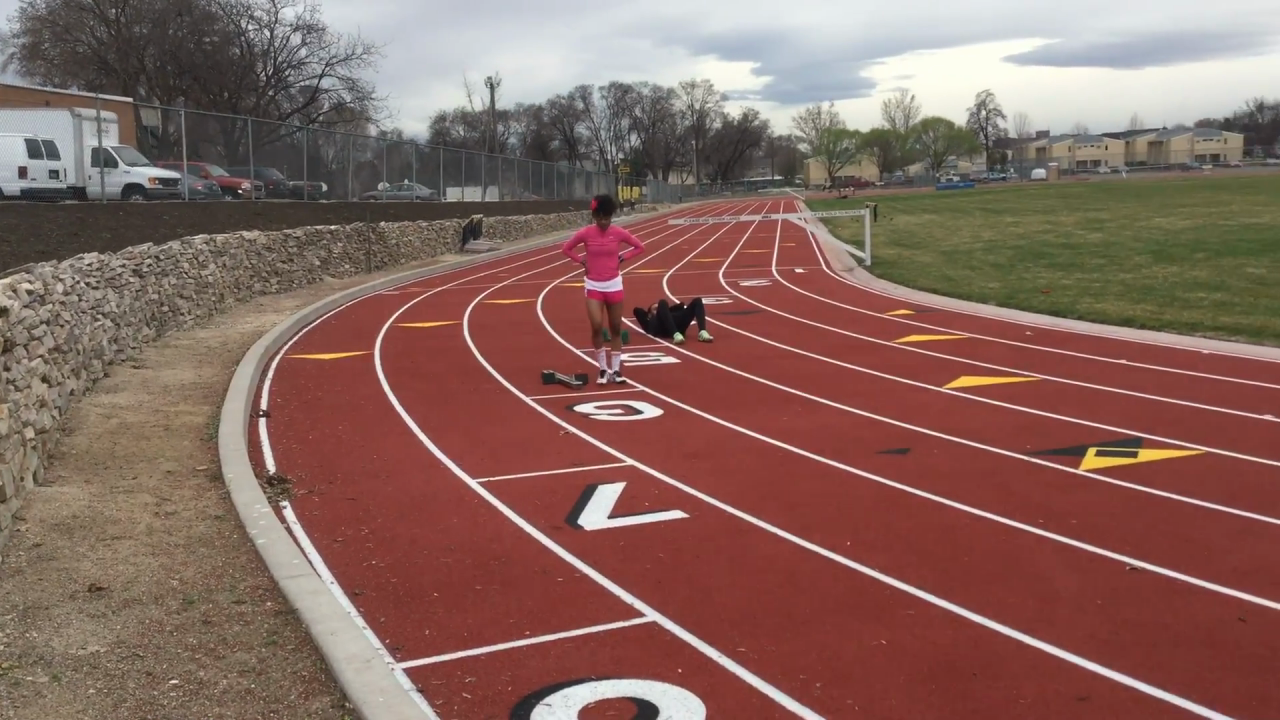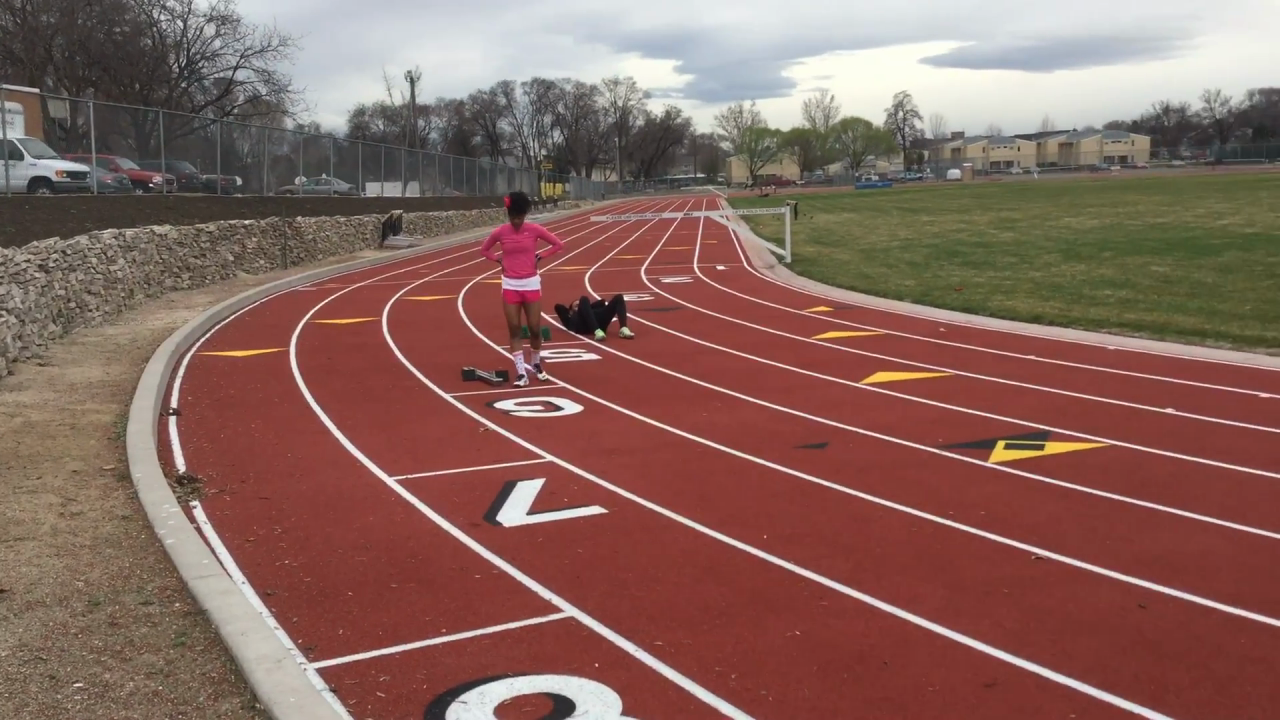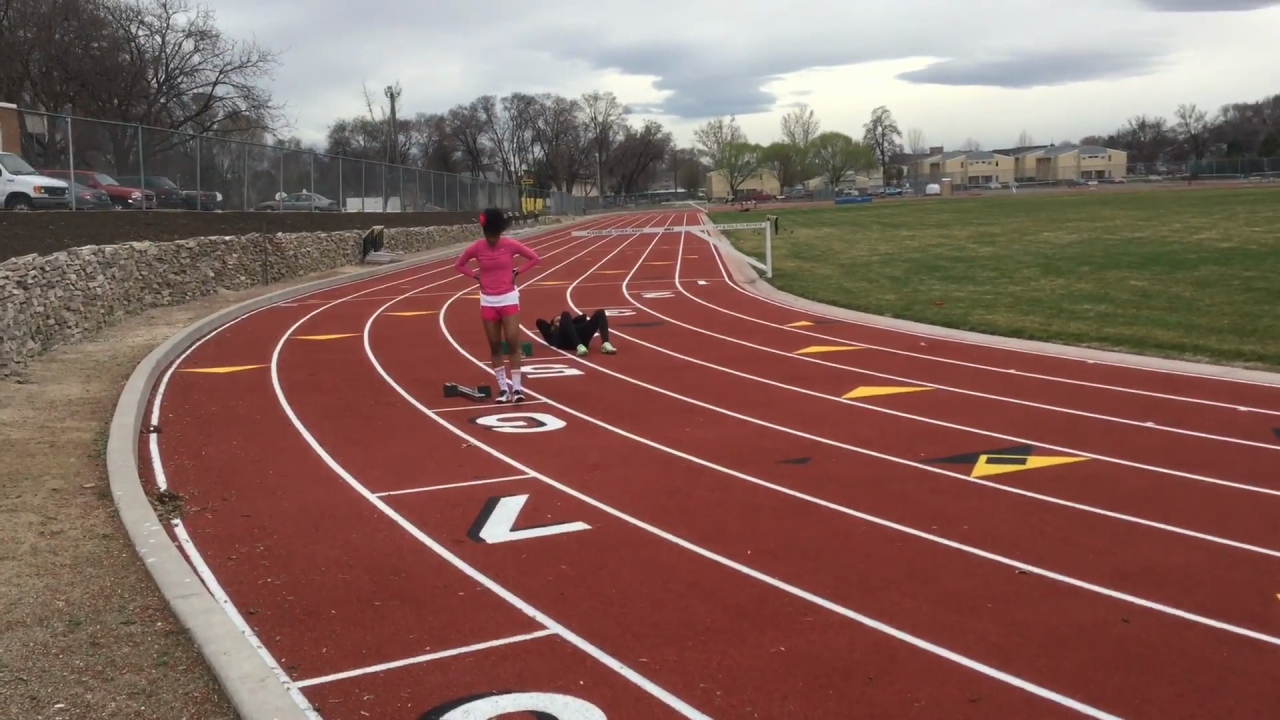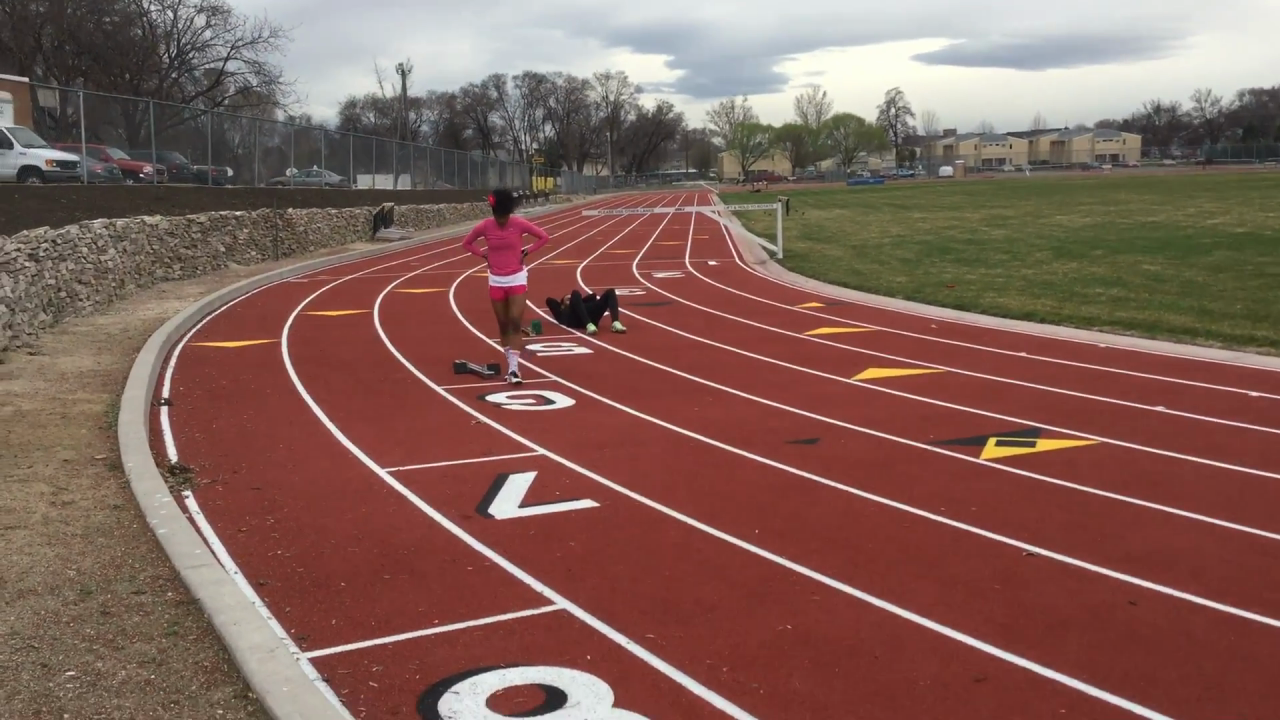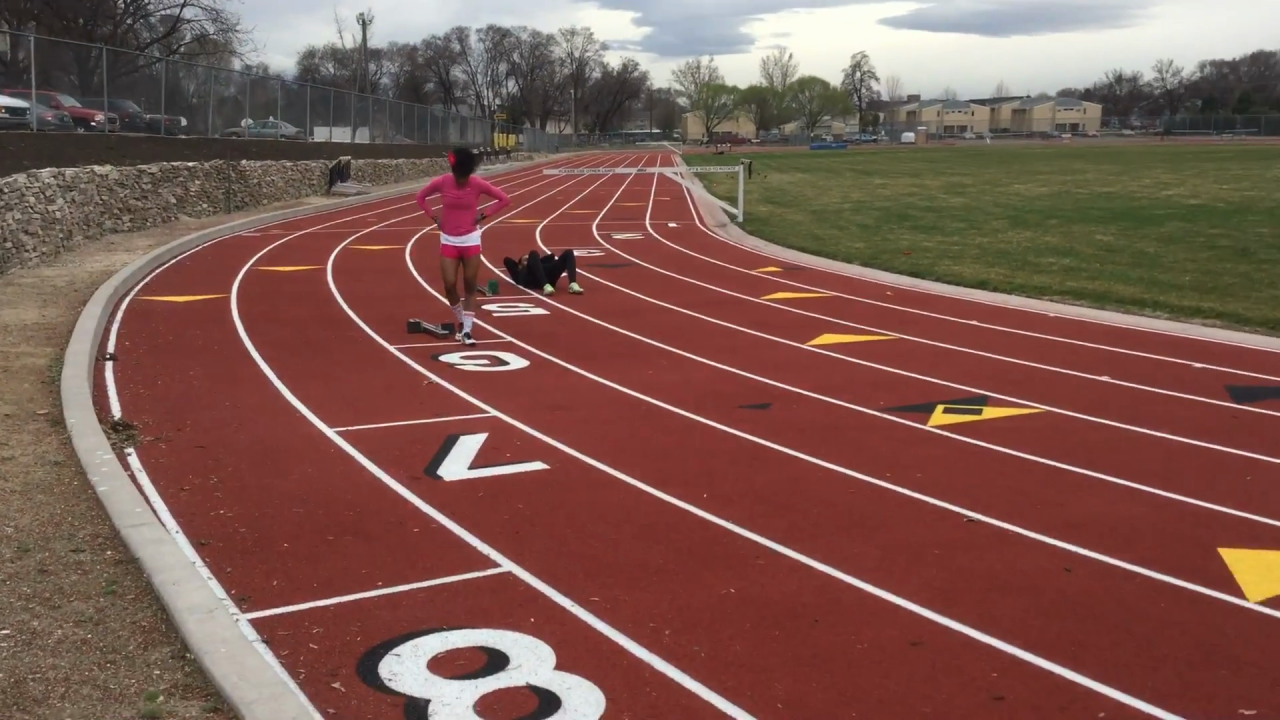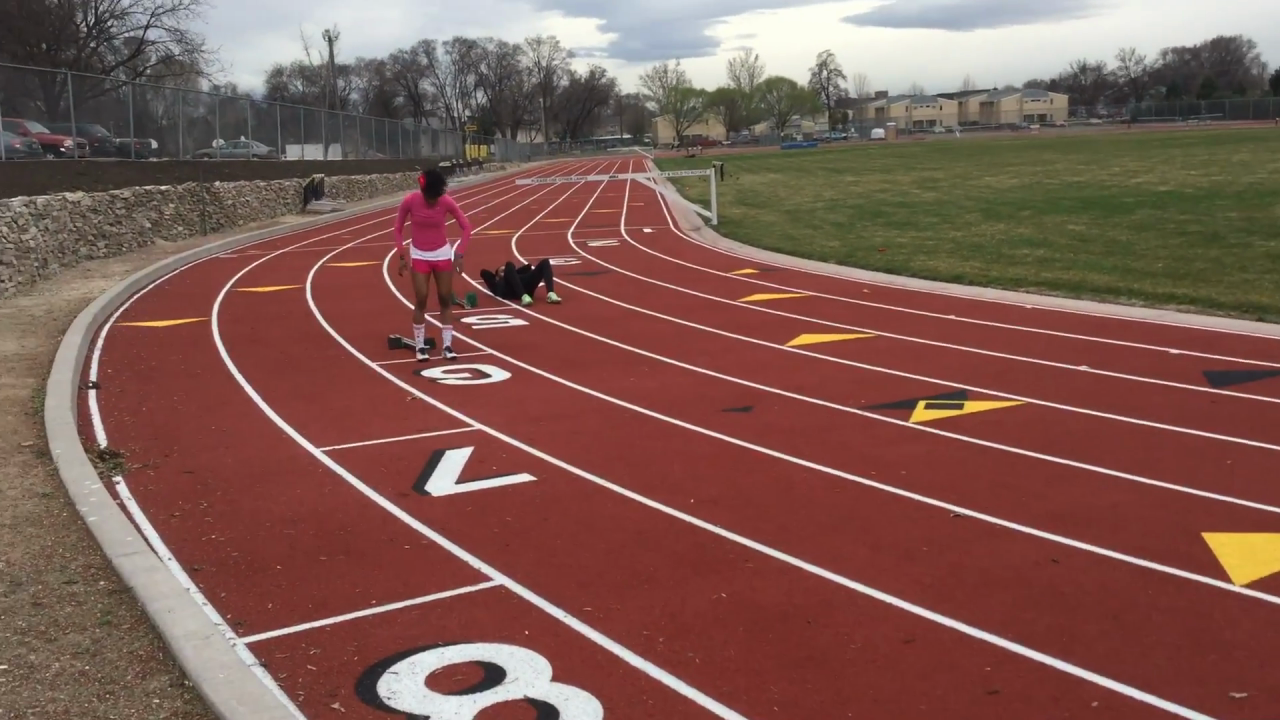
dt=0.3s
person 1, frame 1
left shoulder: (619, 233)
right shoulder: (585, 233)
left elbow: (640, 247)
right elbow: (566, 249)
left wrist: (622, 258)
right wrist: (582, 261)
left hip: (614, 285)
right hip: (593, 286)
left knee: (615, 329)
right knee: (597, 327)
left ankle: (615, 369)
right ankle: (603, 367)
person 1, frame 2
left shoulder: (534, 229)
right shoulder: (500, 232)
left elbow: (558, 244)
right elbow: (484, 250)
left wrist: (539, 256)
right wrist: (499, 259)
left hip: (531, 283)
right hip: (510, 285)
left knee: (534, 329)
right knee: (514, 330)
left ankle: (536, 363)
right ankle: (521, 373)
person 1, frame 3
left shoulder: (511, 245)
right shoulder: (476, 247)
left elbow: (534, 258)
right elbow: (459, 265)
left wrist: (517, 272)
right wrist: (477, 275)
left hip: (509, 299)
right hip: (488, 301)
left knee: (512, 343)
right knee: (495, 346)
left ankle: (517, 388)
right ankle: (503, 387)
person 1, frame 4
left shoulder: (520, 224)
right shoulder: (485, 226)
left elbow: (543, 237)
right elbow: (467, 243)
left wrist: (525, 252)
right wrist: (484, 254)
left hip: (517, 279)
right hip: (496, 281)
left knee: (515, 324)
right knee: (503, 326)
left ankle: (514, 370)
right ankle: (511, 365)
person 1, frame 5
left shoulder: (478, 184)
right shoulder: (441, 182)
left elbow: (505, 199)
right elbow: (420, 197)
left wrist: (484, 215)
right wrist: (435, 218)
left hip: (471, 239)
right hip: (448, 240)
left knee: (470, 286)
right knee: (449, 285)
left ankle: (467, 330)
right ankle: (460, 320)
person 1, frame 6
left shoulder: (447, 202)
right shoulder: (410, 200)
left elbow: (466, 227)
right elbow: (398, 229)
left wrist: (459, 255)
right wrist: (402, 256)
left hip: (442, 253)
right hip: (419, 255)
left knee: (445, 300)
right knee: (421, 300)
left ankle: (447, 345)
right ankle: (420, 346)
